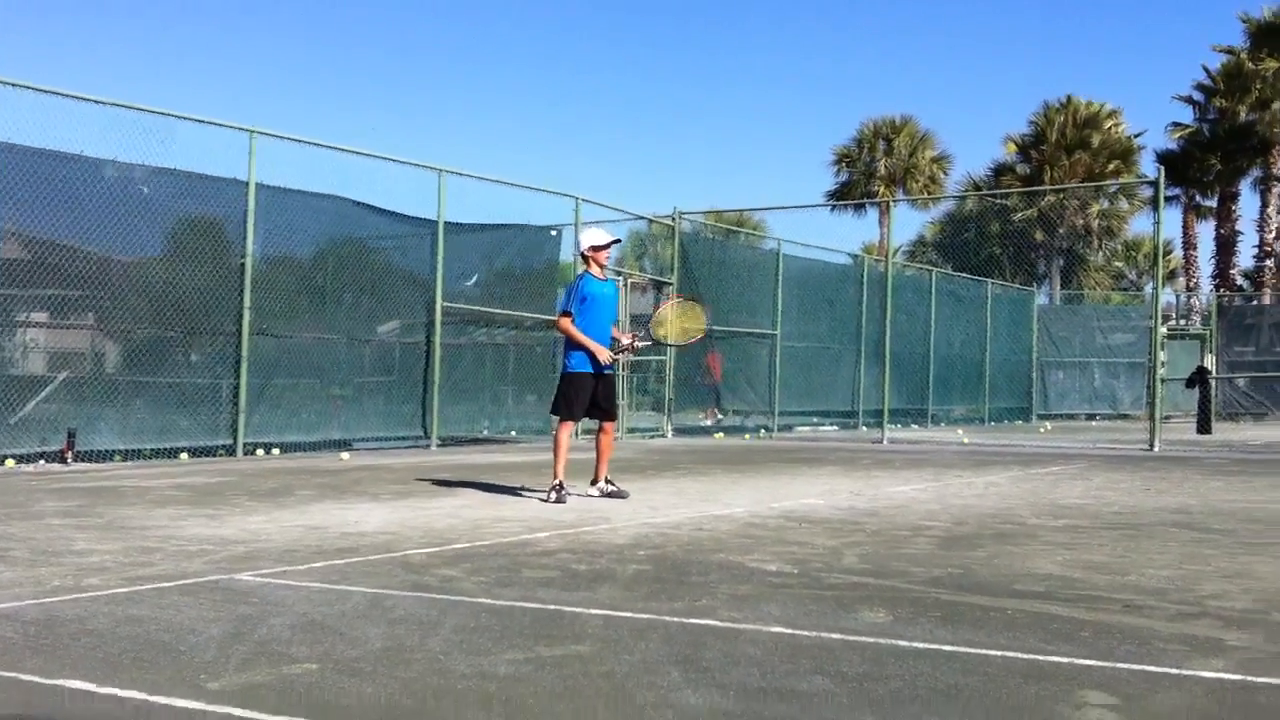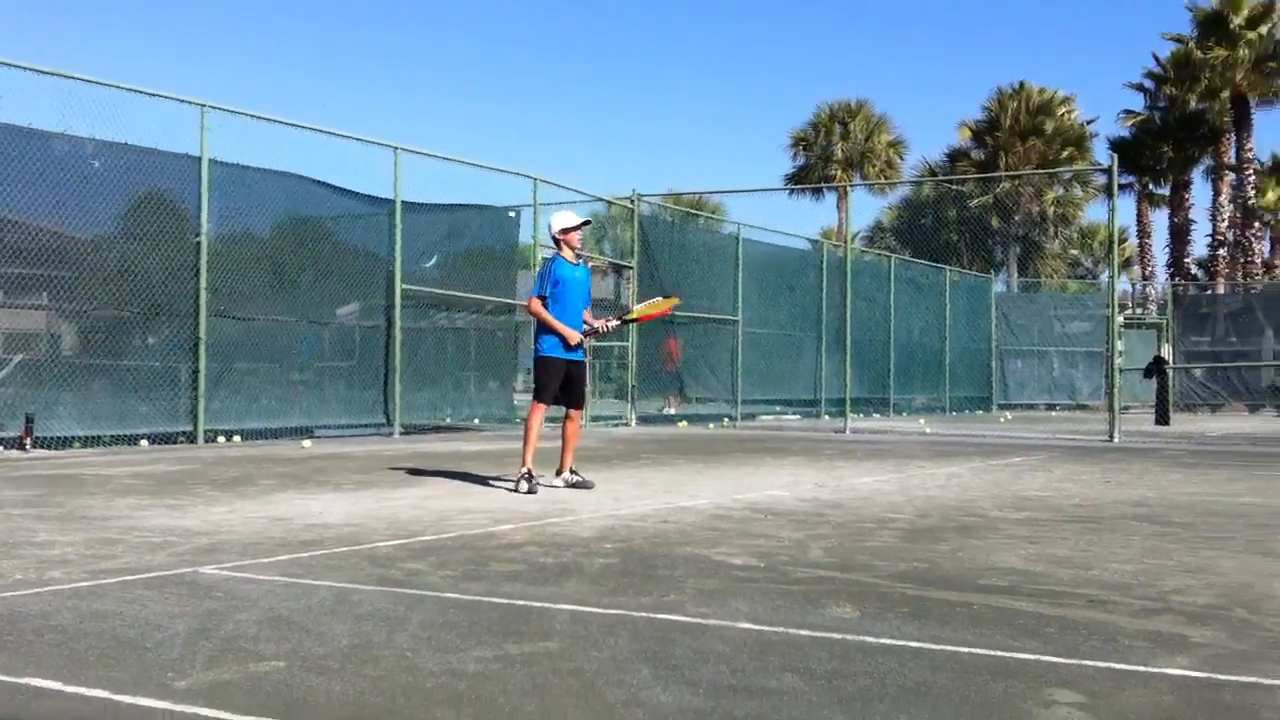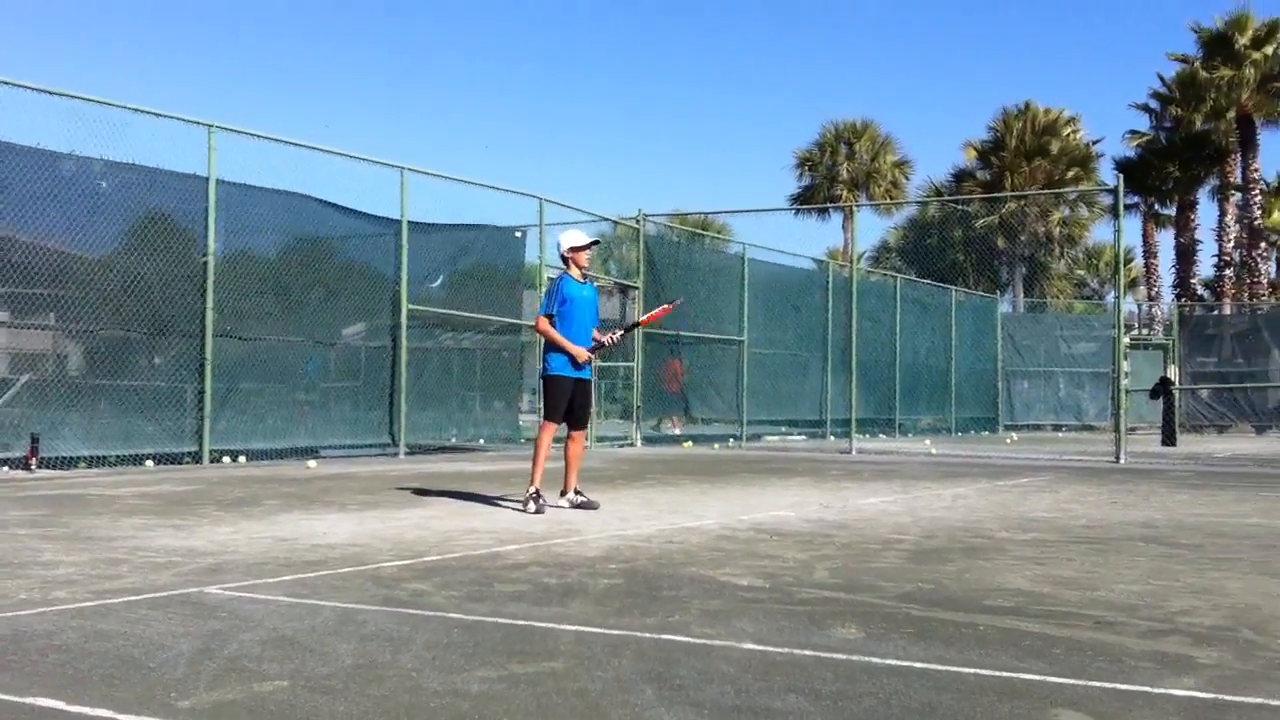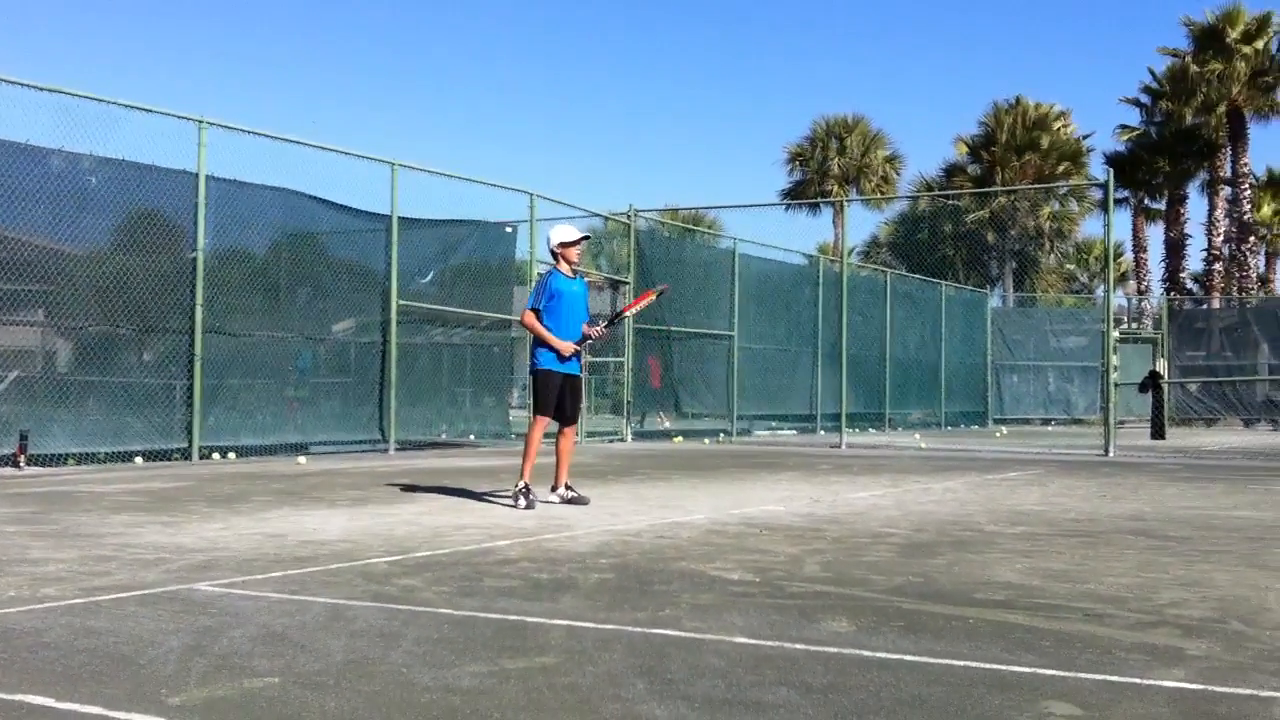
dt=0.2s
person 1, frame 1
left shoulder: (612, 286)
right shoulder: (581, 283)
right elbow: (562, 323)
left wrist: (622, 337)
right wrist: (594, 347)
left hip: (604, 366)
right hip: (579, 364)
left knee: (608, 423)
right knee: (567, 421)
left ankle: (600, 481)
right ankle: (557, 482)
person 1, frame 2
left shoulder: (584, 270)
right shoulder: (552, 266)
right elbow: (533, 305)
left wrist: (594, 321)
right wrist: (564, 331)
left hip: (576, 352)
right hip: (551, 348)
left knee: (575, 411)
right knee: (540, 404)
left ankle: (565, 471)
right ankle: (526, 471)
person 1, frame 3
left shoulder: (591, 289)
right shoulder: (560, 284)
right elbow: (541, 324)
left wrist: (603, 337)
right wrist: (572, 349)
left hip: (583, 370)
right hip: (559, 367)
left knee: (578, 430)
right knee: (551, 424)
left ankle: (570, 492)
right ankle: (534, 490)
person 1, frame 4
left shoulder: (581, 284)
right shoulder: (549, 280)
right elbow: (527, 318)
left wrist: (591, 332)
right wrist: (557, 343)
left hip: (571, 365)
right hip: (548, 361)
left knee: (569, 426)
right knee: (542, 418)
left ankle: (561, 487)
right ankle: (523, 483)
